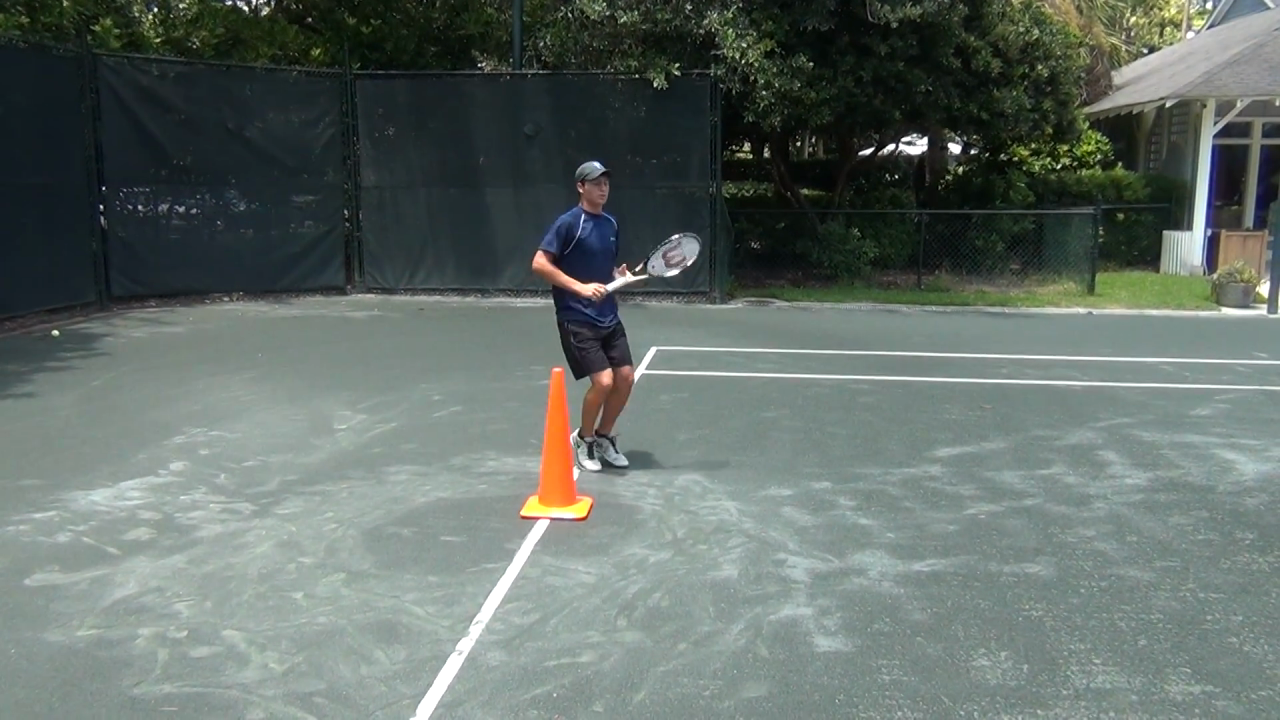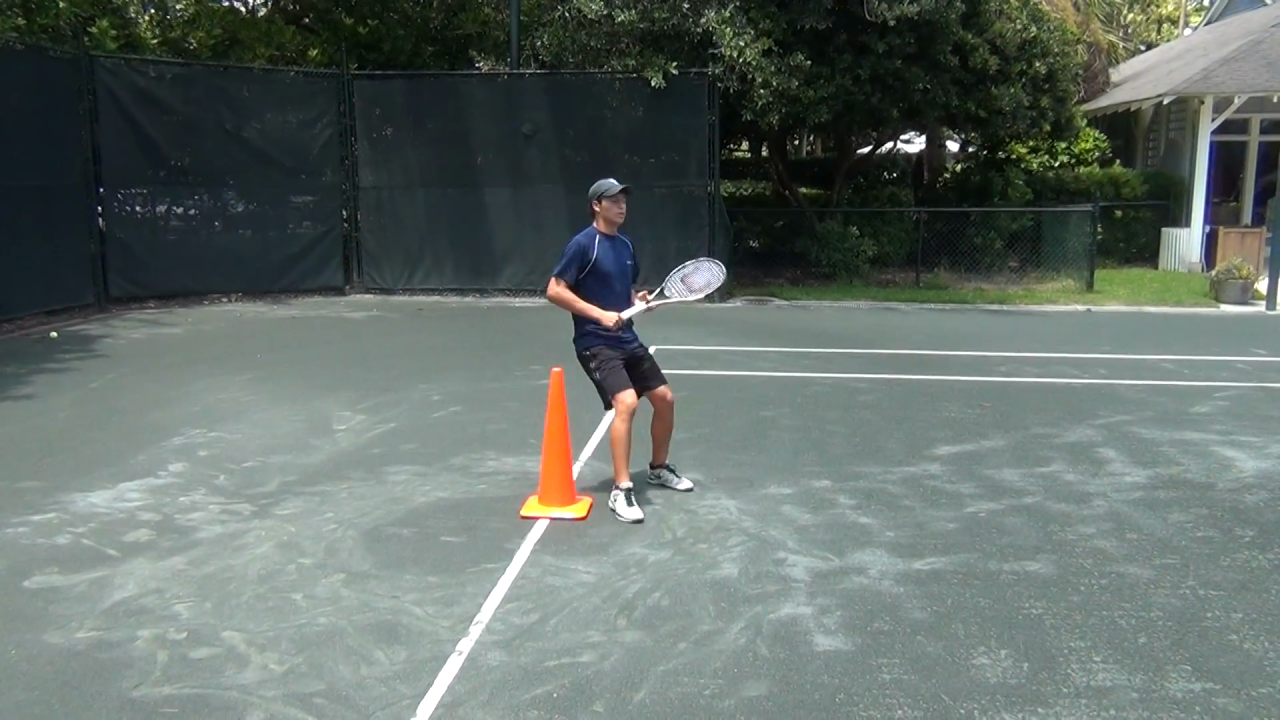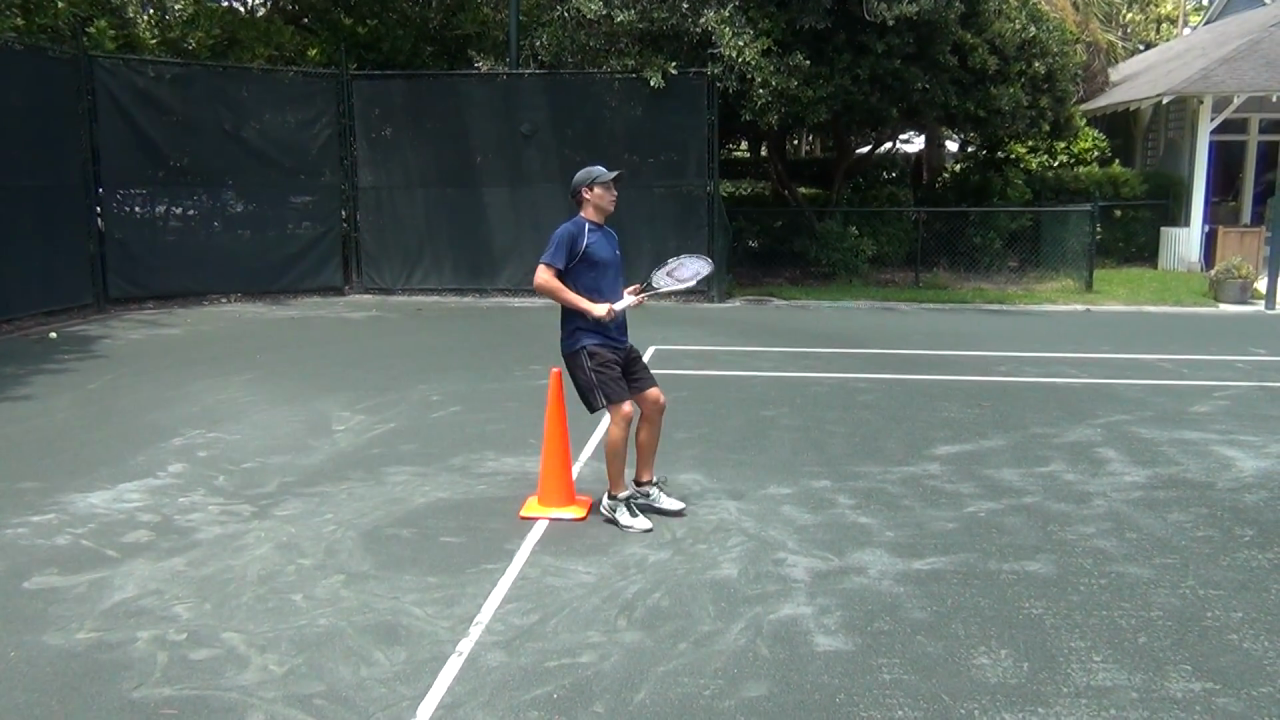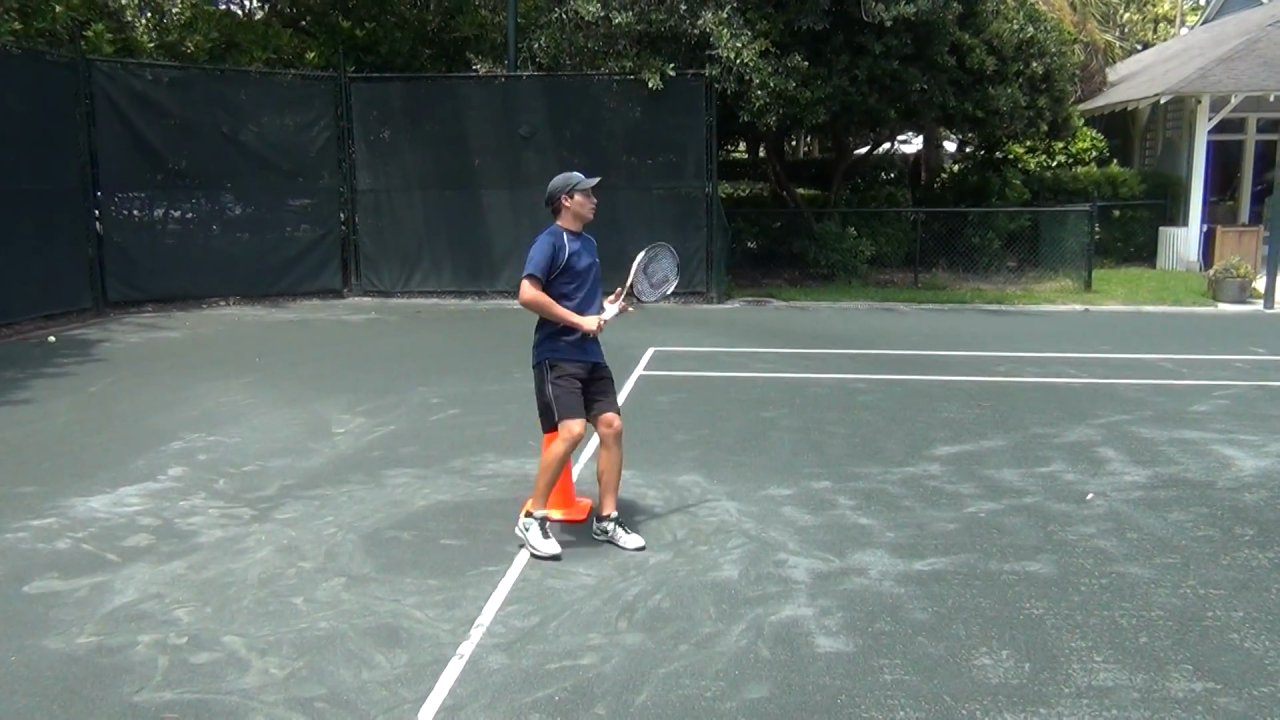
dt=0.2s
person 1, frame 1
left shoulder: (610, 224)
right shoulder: (567, 223)
right elbow: (540, 265)
left wrist: (619, 274)
right wrist: (581, 288)
left hip: (607, 316)
right hip: (576, 320)
left knee: (625, 377)
right knee: (603, 381)
left ankle: (603, 435)
right ankle: (584, 439)
person 1, frame 2
left shoulder: (626, 245)
right shoulder: (582, 244)
right elbow: (555, 290)
left wrist: (637, 299)
right wrist: (599, 314)
left hip: (627, 340)
right hip: (596, 343)
left knee: (664, 398)
right knee: (626, 404)
left ankle: (659, 467)
right ankle: (620, 490)
person 1, frame 3
left shoulder: (609, 234)
right shoulder: (570, 233)
right elbow: (542, 281)
left wrist: (626, 296)
right wrist: (589, 308)
left hip: (617, 339)
right hip: (586, 342)
left knee: (655, 402)
right knee: (622, 412)
left ankle: (645, 484)
right ankle: (616, 498)
person 1, frame 4
left shoulder: (588, 243)
right shoulder: (549, 242)
right elbow: (528, 295)
left wrist: (607, 302)
right wrist: (578, 321)
left hip: (589, 356)
right hip: (556, 356)
left knee: (611, 428)
right knee: (570, 432)
left ankle: (606, 518)
right ankle: (533, 517)
